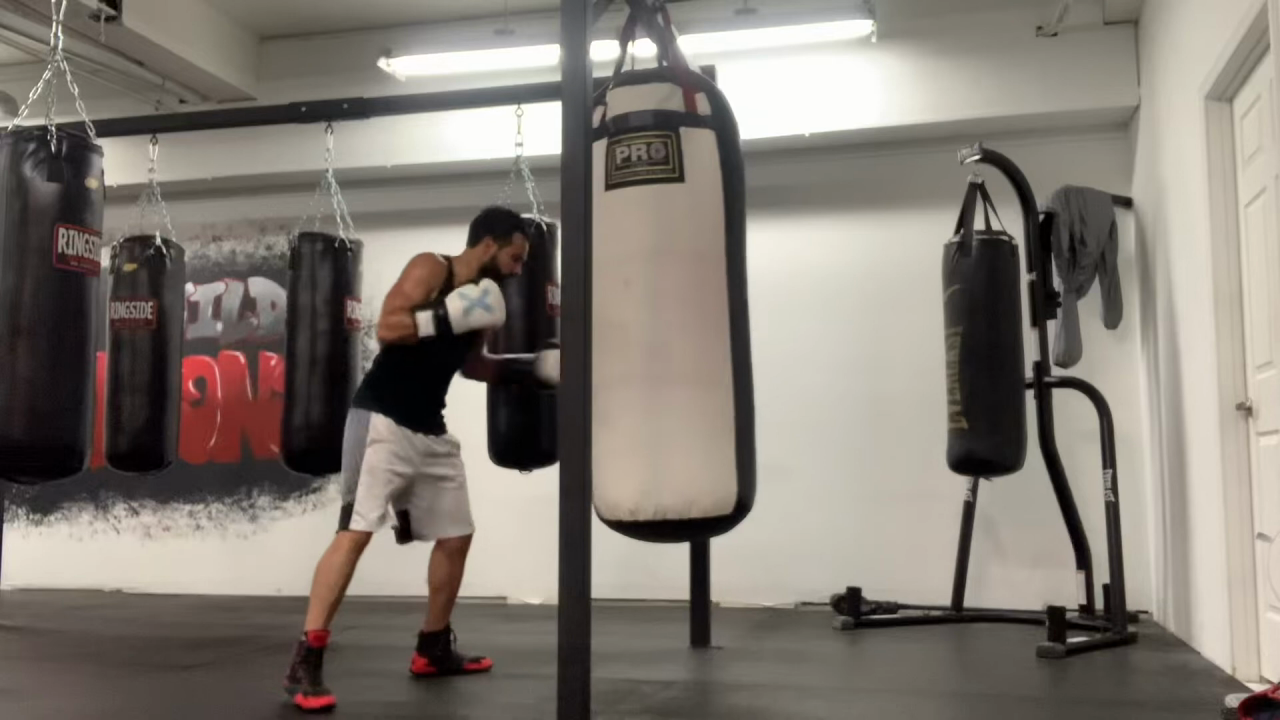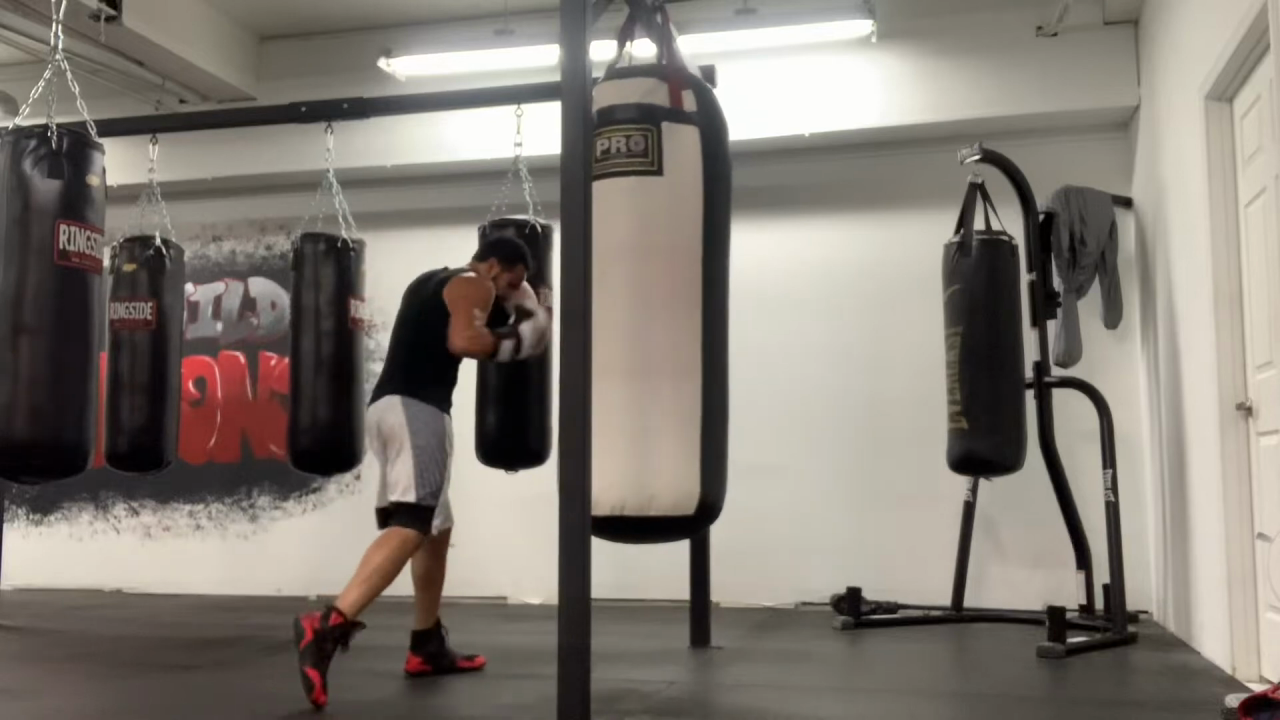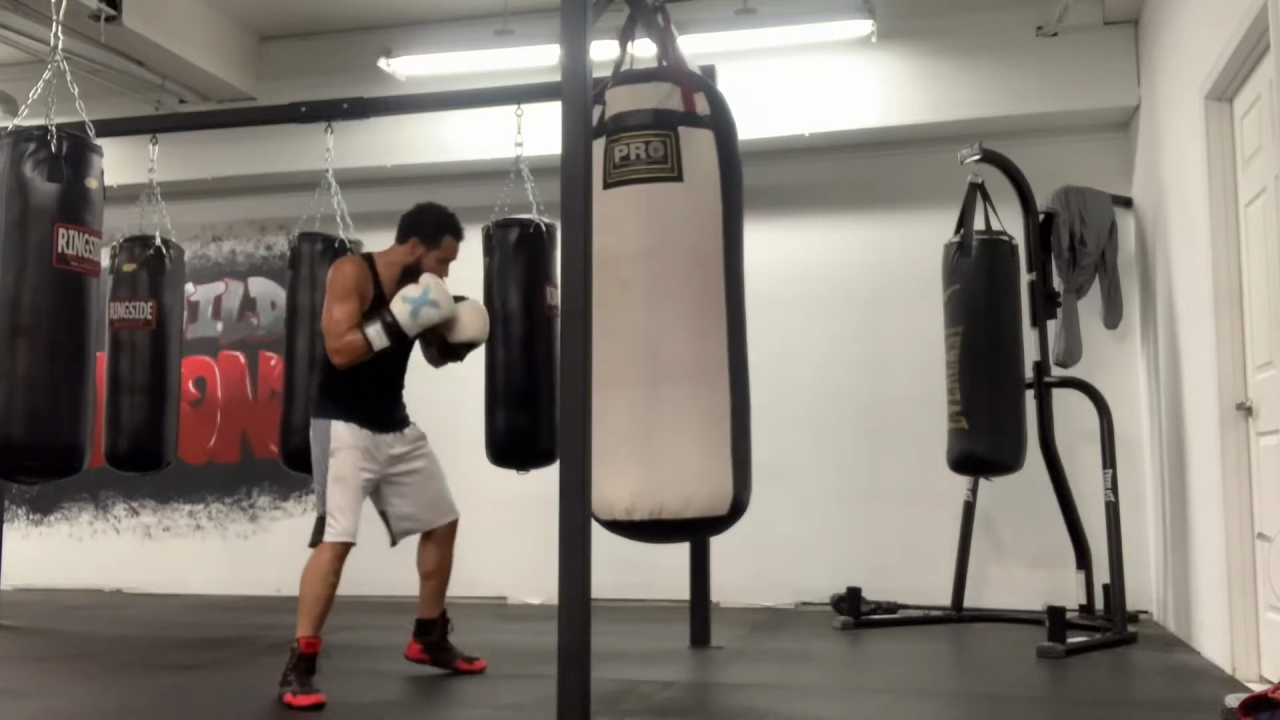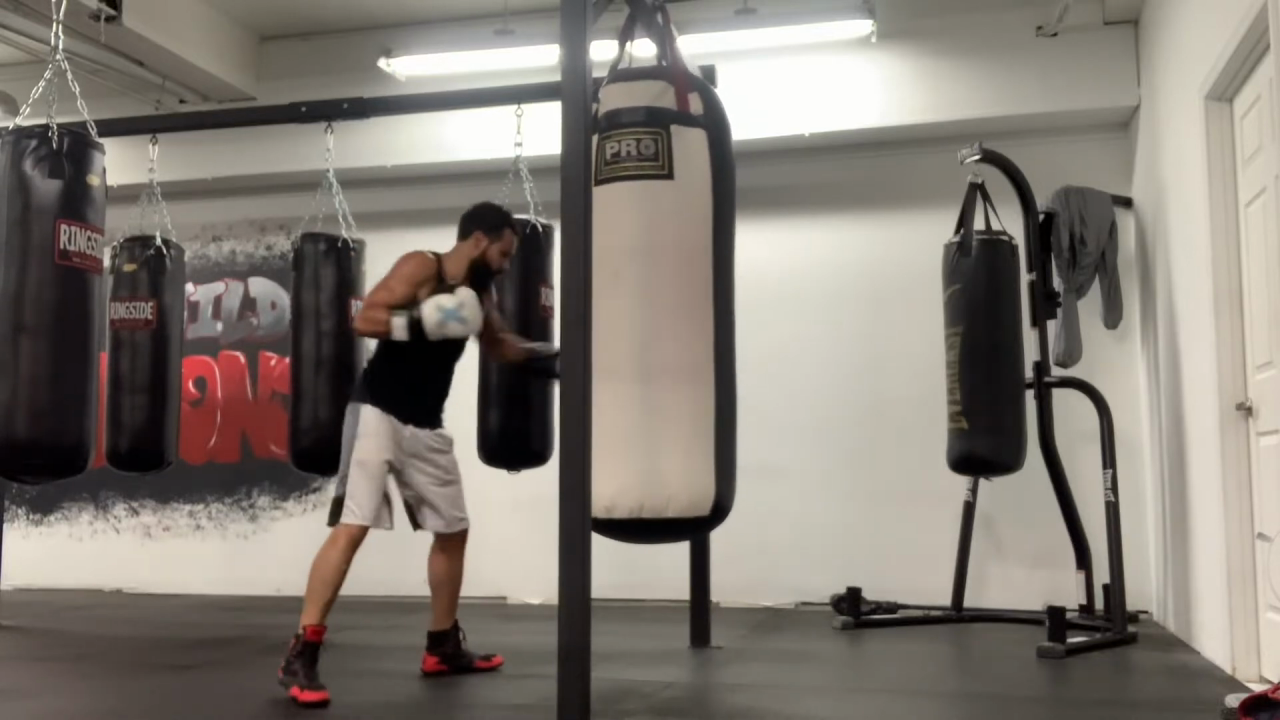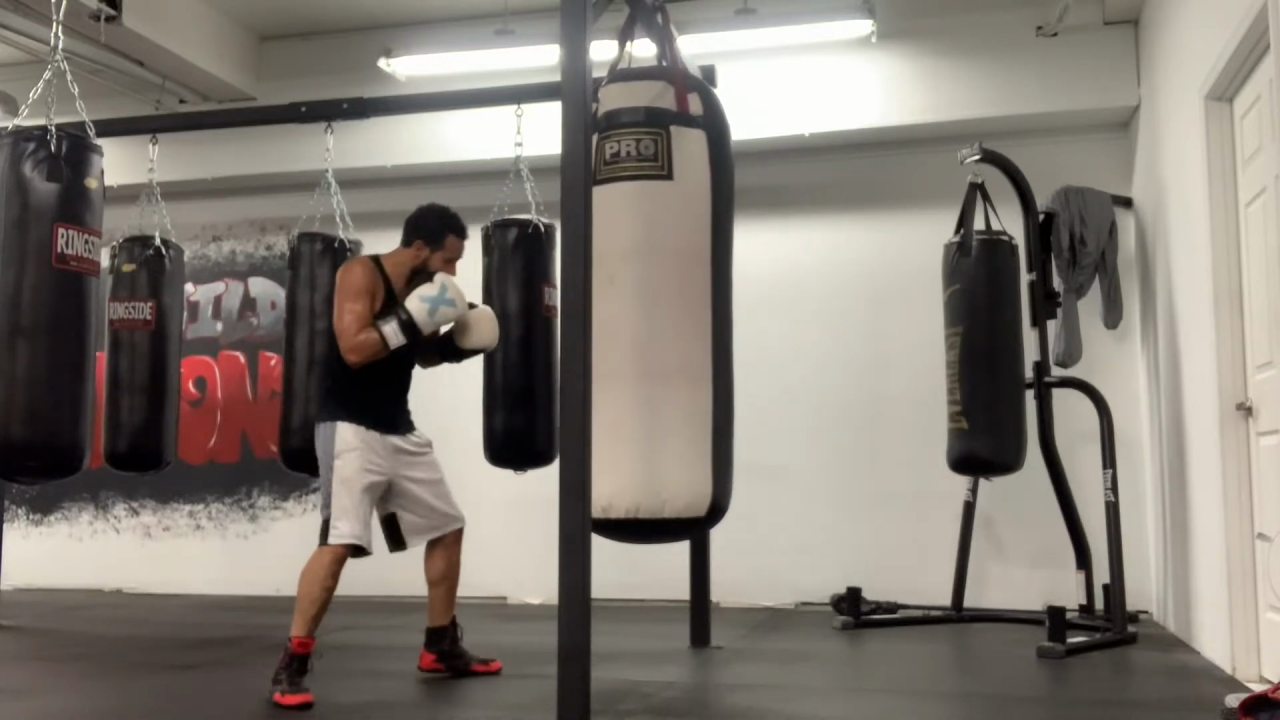
dt=1s
person 1, frame 1
left shoulder: (482, 293)
right shoulder: (429, 269)
left elbow: (472, 365)
right elbow: (388, 328)
left wrist: (535, 367)
right wrist: (450, 317)
left hip: (430, 431)
right hip: (381, 419)
left knee: (456, 535)
right knee: (356, 531)
left ankle: (433, 649)
right ankle: (305, 661)
person 1, frame 2
left shoulder: (434, 282)
right shoulder: (473, 284)
right elbow: (464, 343)
right wrist: (521, 340)
left hip: (390, 407)
right hip: (418, 410)
left knee: (436, 530)
right knee: (411, 526)
left ankle: (427, 646)
right ankle: (326, 628)
person 1, frame 3
left shoulder: (417, 285)
right shoulder: (351, 272)
left elbow: (437, 355)
right elbow: (340, 351)
left wrist: (460, 333)
right wrist: (400, 320)
left hip: (396, 426)
right hip: (344, 425)
left knee: (441, 524)
right knee: (335, 541)
left ankle: (429, 638)
right ankle: (299, 666)
person 1, frame 4
left shoulder: (479, 291)
right shoulder: (419, 268)
left elbow: (504, 347)
right elbow: (364, 320)
left wrist: (555, 359)
right wrist: (422, 321)
left hip: (426, 426)
right hip: (379, 412)
left knee: (452, 531)
right knee: (351, 527)
left ankle: (443, 648)
right ankle: (301, 655)
person 1, frame 5
left shoulder: (426, 287)
right shoulder: (361, 274)
right elbow: (354, 350)
left wrist: (458, 341)
right wrist: (414, 318)
left hip: (400, 430)
right hip: (349, 427)
left knee: (447, 528)
right knee: (339, 543)
left ankle: (441, 646)
right ankle: (291, 664)
